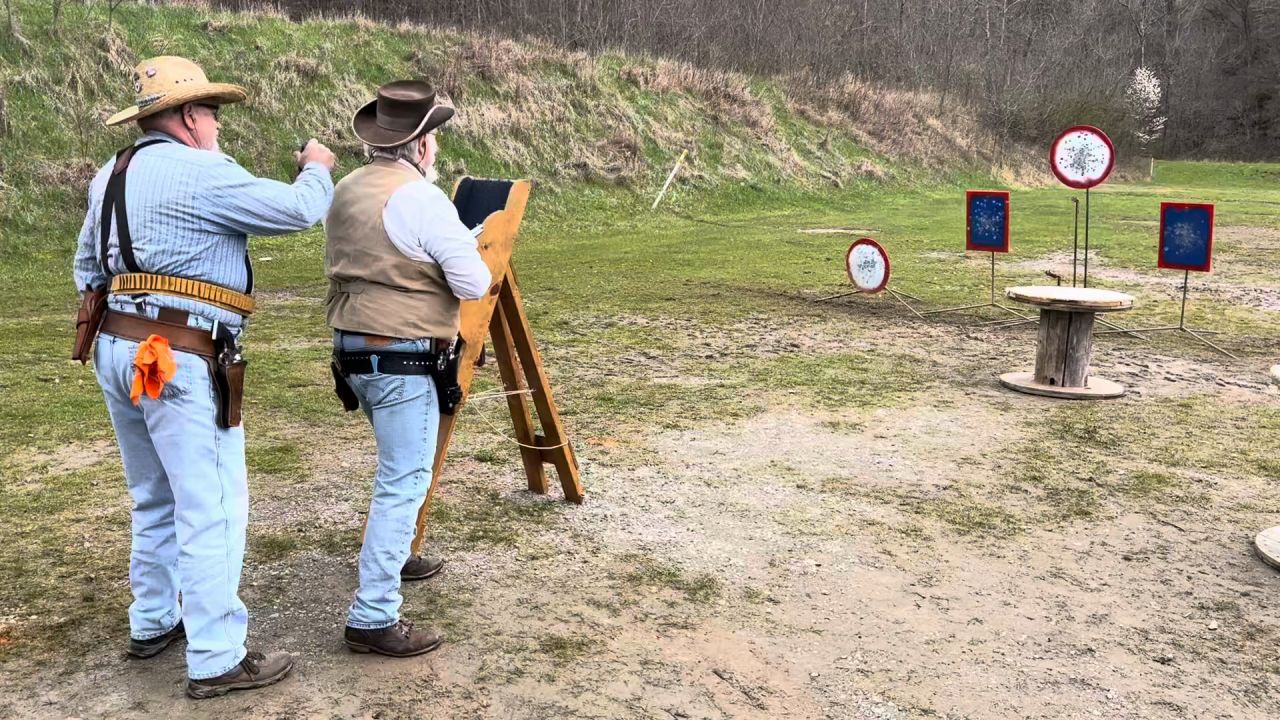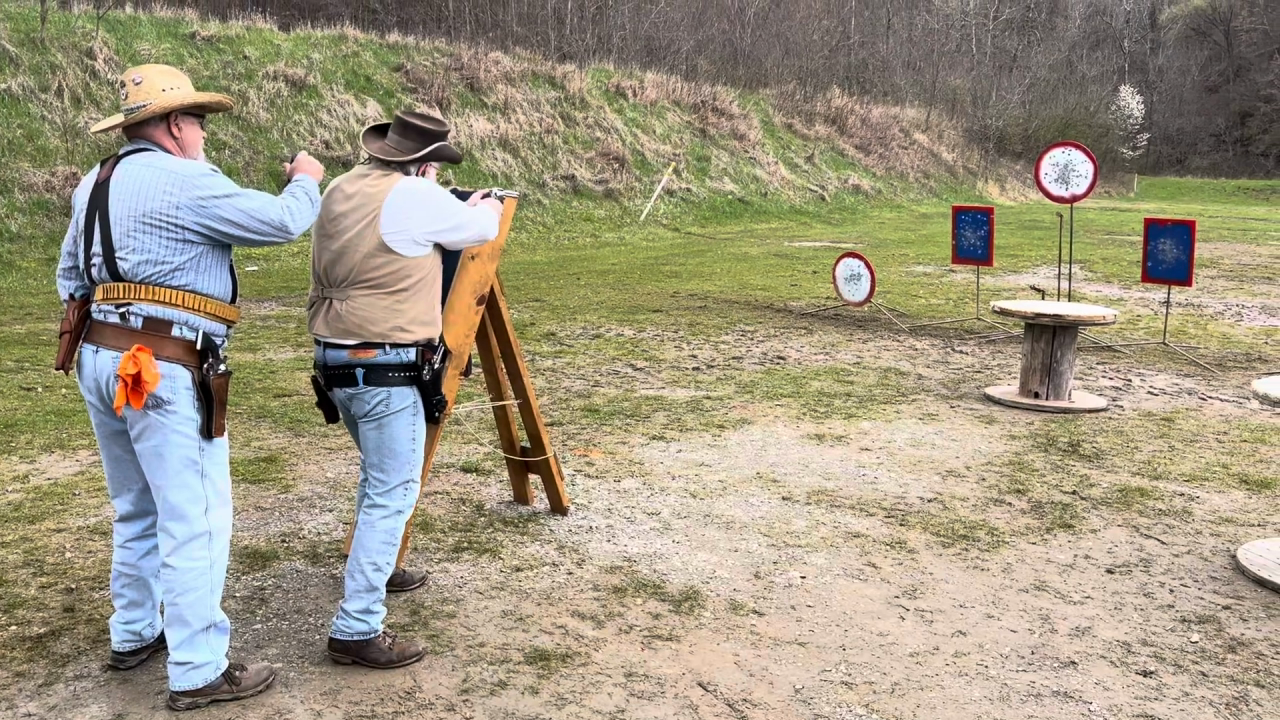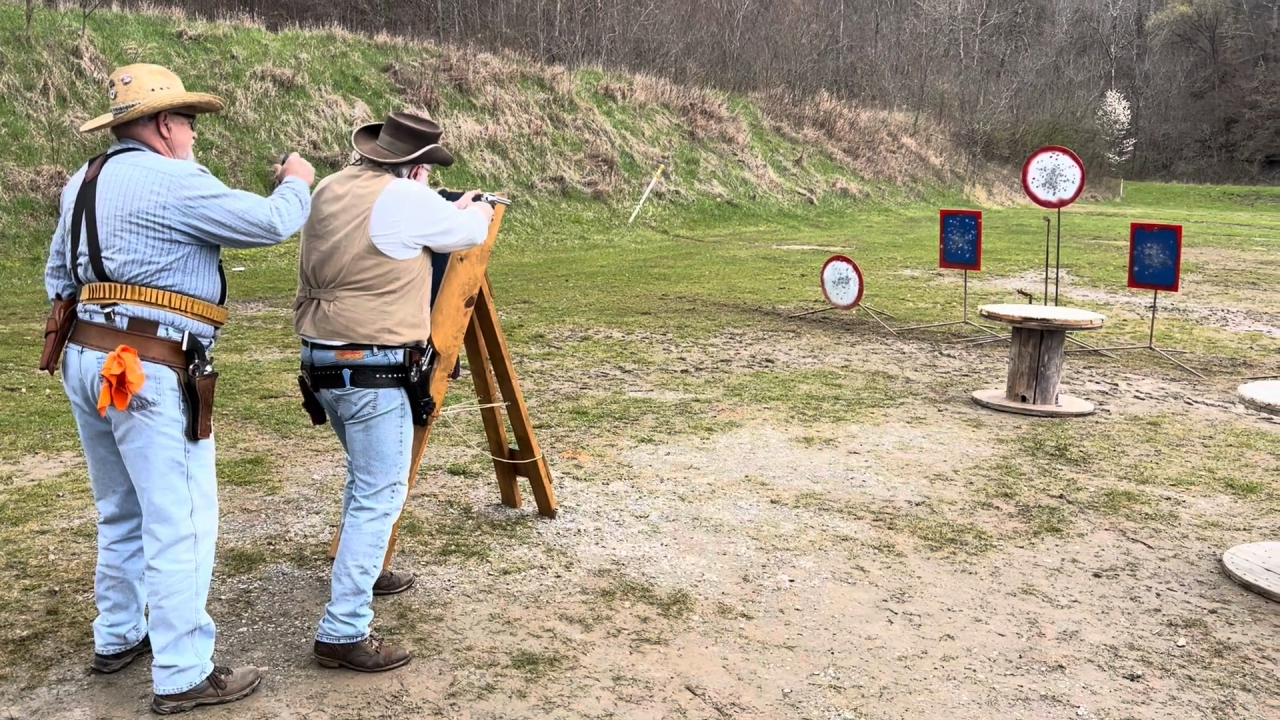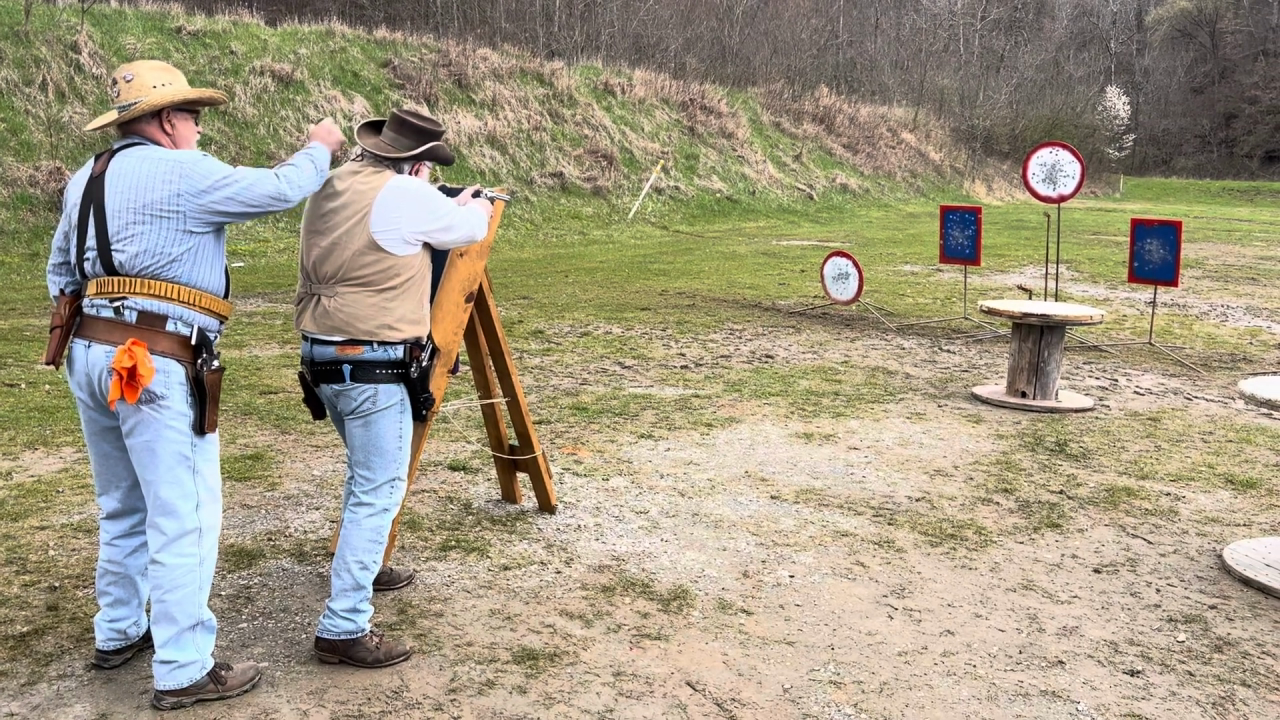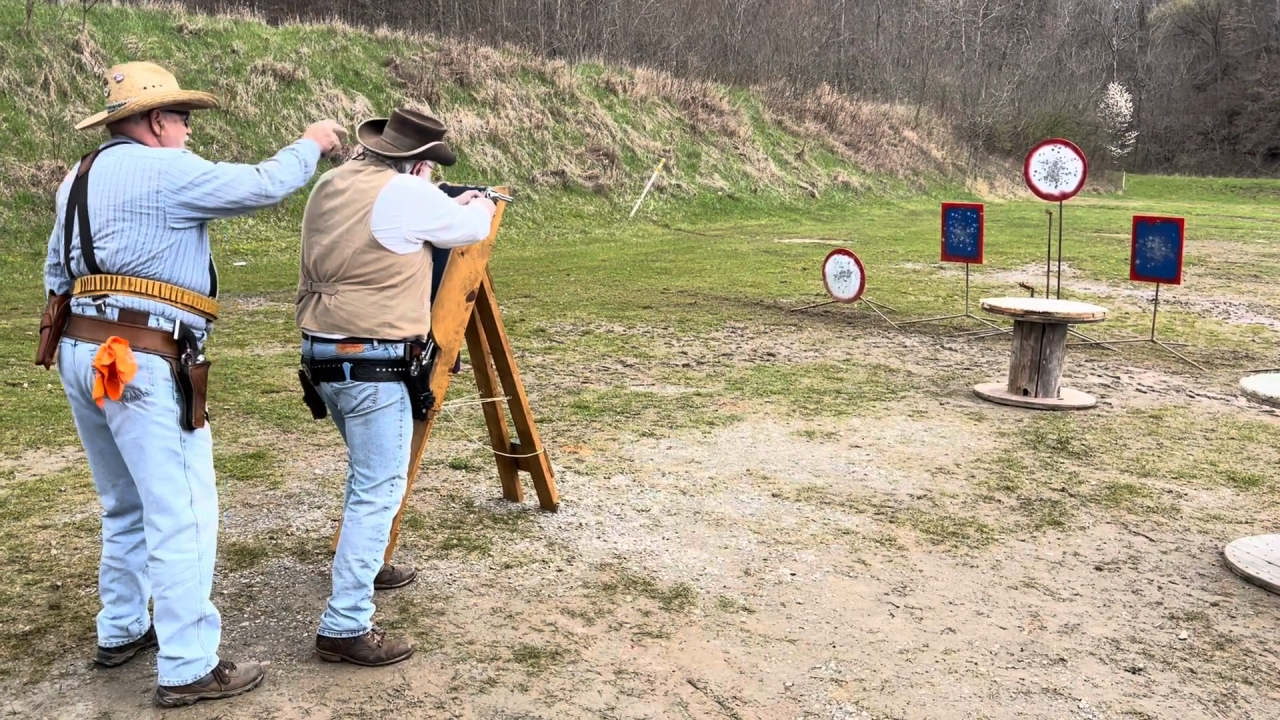
dt=1s
person 1, frame 1
left shoulder: (109, 176)
right shoulder: (199, 171)
left elbow: (87, 266)
right elbow: (298, 210)
right wrist: (317, 169)
left hip: (117, 348)
right hip: (179, 357)
left knee: (154, 498)
right knee: (211, 508)
left ankle: (152, 622)
right ankle: (216, 659)
person 1, frame 2
left shoulder: (94, 184)
right shoulder: (184, 181)
left elbow: (70, 274)
right elbow: (283, 221)
right wrist: (305, 181)
left hip: (99, 358)
right hip: (163, 368)
left knee: (137, 510)
right knee: (195, 519)
left ankle: (134, 634)
right ankle: (198, 673)
person 1, frame 3
left shoulder: (82, 183)
right shoulder: (172, 182)
left elbow: (59, 273)
right elbow: (271, 222)
right wrist: (297, 184)
left hip: (85, 358)
right hip: (148, 369)
left knee: (121, 512)
right knee: (179, 522)
left ankle: (117, 637)
person 1, frame 4
left shoulder: (86, 178)
right shoulder: (181, 173)
left elbow: (61, 270)
right elbow: (279, 190)
right wrist: (319, 149)
left hip: (90, 353)
right hip: (155, 362)
left knee: (124, 507)
right knee: (185, 516)
left ankle: (118, 632)
right ankle: (184, 670)
person 1, frame 5
left shoulder: (81, 178)
right shoulder: (161, 170)
left elbow: (57, 271)
right elbow: (263, 186)
right wrist: (311, 145)
left hip: (85, 352)
right hip: (146, 362)
left knee: (127, 506)
right knee: (183, 515)
left ankle: (121, 630)
right ankle: (190, 667)
person 2, frame 1
left shoulder: (347, 189)
right shoulder: (420, 198)
right elbow: (474, 283)
right wrist: (468, 251)
left hip: (355, 351)
right hip: (400, 359)
left knee: (398, 466)
right knee: (404, 483)
left ankle: (391, 557)
right ankle: (372, 617)
person 2, frame 2
left shoulder: (340, 190)
right shoulder: (412, 197)
right elbow: (480, 228)
left wrist: (461, 207)
right wrist: (487, 207)
left hip: (336, 362)
right hip: (384, 369)
left knee: (378, 476)
right knee: (392, 494)
left ankle: (375, 569)
right ankle: (356, 629)
person 2, frame 3
left shoulder: (328, 190)
right shoulder: (404, 199)
right elbow: (468, 232)
left wrist: (450, 210)
right wrist: (478, 210)
left hip: (323, 363)
right hip: (372, 370)
left knee: (365, 478)
right knee: (379, 496)
left ankle: (363, 572)
right ankle: (343, 633)
person 2, frame 4
left shoulder: (329, 187)
right shoulder: (404, 195)
right elbow: (468, 229)
left wrist: (449, 204)
right wrist: (477, 206)
left hip: (323, 359)
right hip: (372, 366)
left knee: (365, 474)
right knee: (377, 492)
left ankle: (363, 567)
right ankle: (343, 627)
person 2, frame 5
left shoulder: (330, 185)
right shoulder: (404, 194)
right elbow: (470, 230)
left wrist: (451, 205)
right wrist: (479, 206)
left hip: (324, 358)
right hip: (372, 365)
left knee: (367, 473)
right knee: (378, 491)
left ankle: (364, 565)
right ankle: (344, 626)
